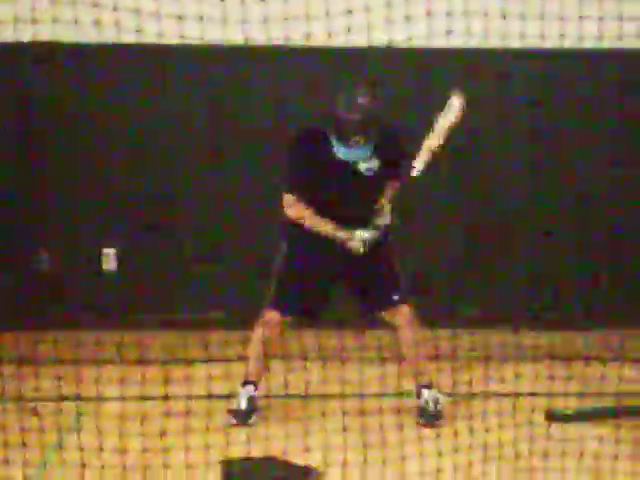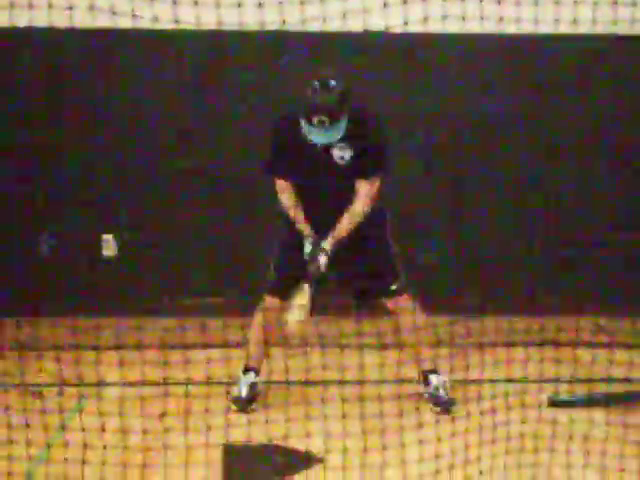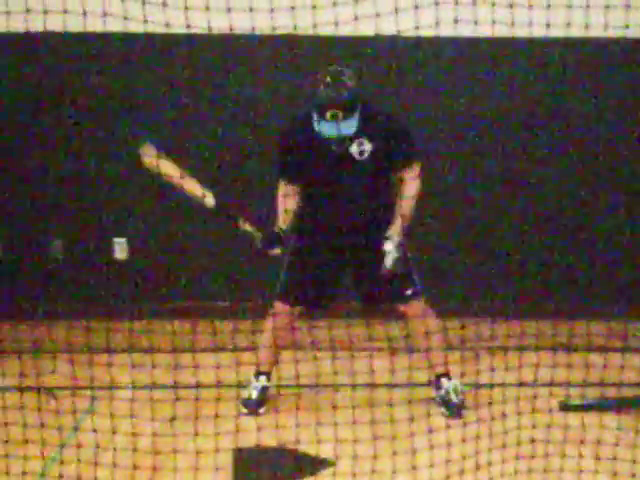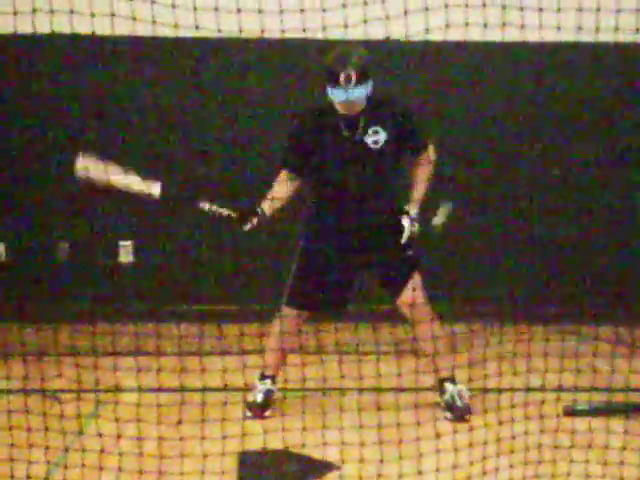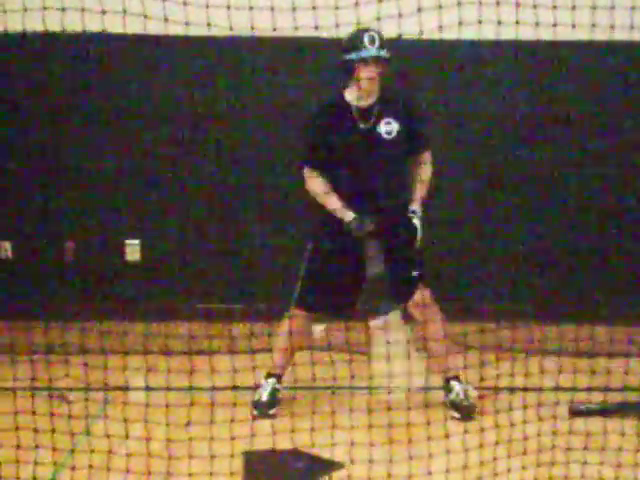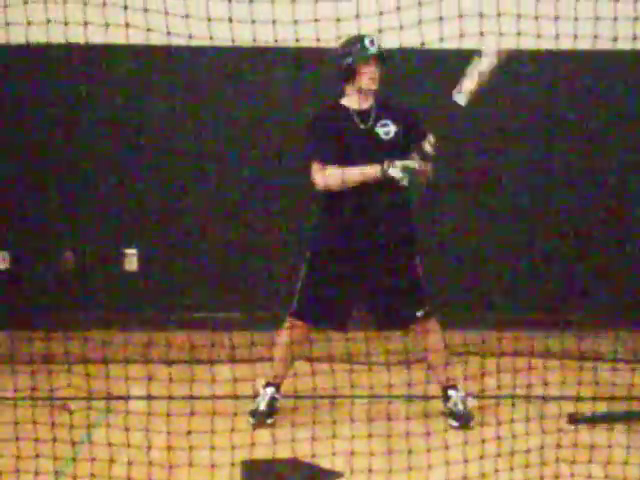
dt=0.4s
person 1, frame 1
left shoulder: (388, 141)
right shoulder: (307, 144)
left elbow: (394, 177)
right elbow: (293, 206)
left wrist: (383, 209)
right wrist: (344, 235)
left hip: (367, 239)
right hip: (311, 241)
left knee: (401, 313)
right knee: (274, 316)
left ankle: (426, 391)
right ankle: (249, 391)
person 1, frame 2
left shoulder: (367, 128)
right shoulder: (286, 130)
left elbow: (366, 196)
right elbow: (284, 188)
left wrist: (331, 243)
right wrist: (308, 236)
left hip: (360, 227)
right hip: (305, 226)
left knee: (400, 300)
right knee: (272, 302)
left ankle: (430, 377)
right ankle: (250, 377)
person 1, frame 3
left shoulder: (383, 125)
right shoulder: (297, 133)
left elbow: (410, 178)
right elbow: (290, 187)
left wrist: (396, 235)
right wrist: (282, 230)
left hip: (375, 231)
right hip: (318, 232)
left knee: (414, 304)
right knee: (283, 307)
left ankle: (444, 381)
right ankle: (260, 381)
person 1, frame 4
left shoulder: (393, 115)
right shoulder: (311, 124)
left elbow: (425, 158)
right elbow: (291, 176)
left wrist: (413, 209)
right wrist: (263, 209)
left hip: (386, 228)
right hip: (328, 232)
left knee: (415, 302)
right knee: (292, 310)
left ankle: (448, 385)
right ankle: (266, 384)
person 1, frame 5
left shoulder: (403, 109)
right shoulder: (327, 116)
left elbow: (423, 161)
right elbow: (312, 176)
left wrist: (416, 207)
right wrist: (348, 216)
left hip: (394, 226)
right hip: (341, 229)
left knee: (422, 302)
right knee: (303, 308)
left ankle: (454, 383)
right ankle: (272, 382)
person 1, frame 6
left shoulder: (399, 116)
right shoulder: (326, 120)
left elbow: (422, 172)
right elbow: (322, 178)
left wrist: (420, 161)
right wrist: (383, 168)
left hip: (391, 238)
right hip: (337, 240)
left knee: (421, 317)
right knee: (300, 319)
left ankle: (451, 393)
right ankle: (271, 390)
